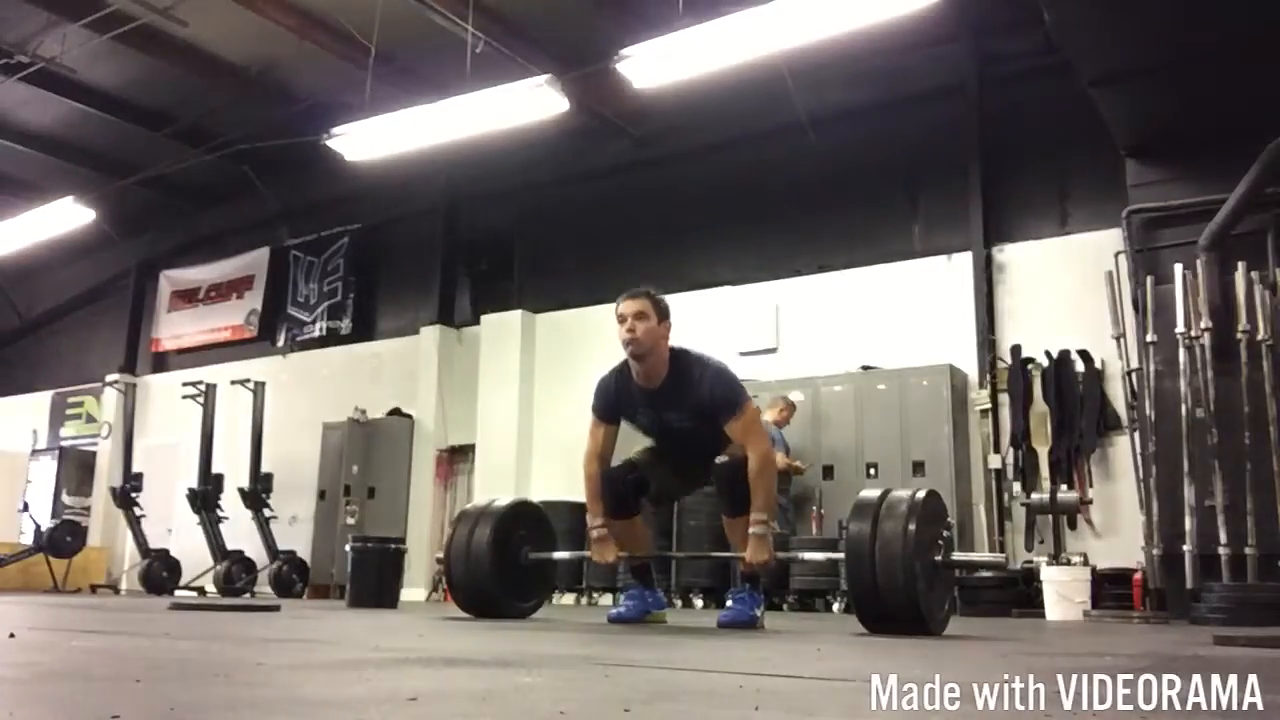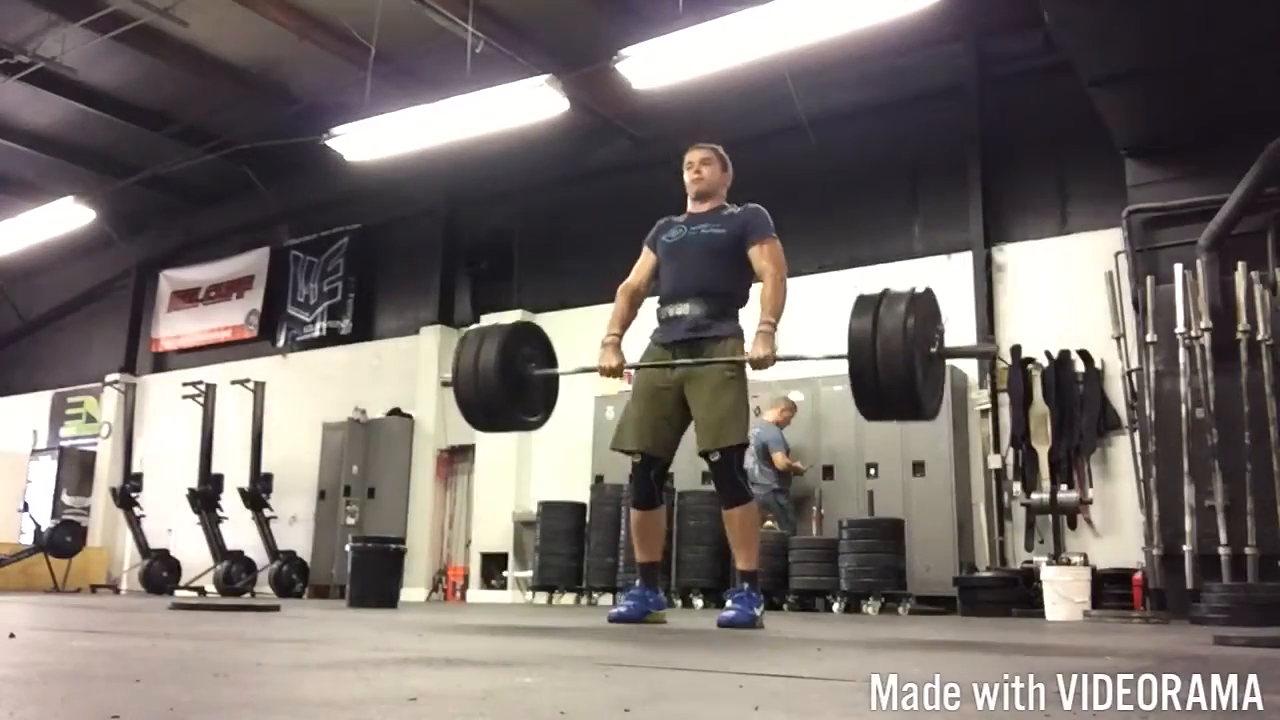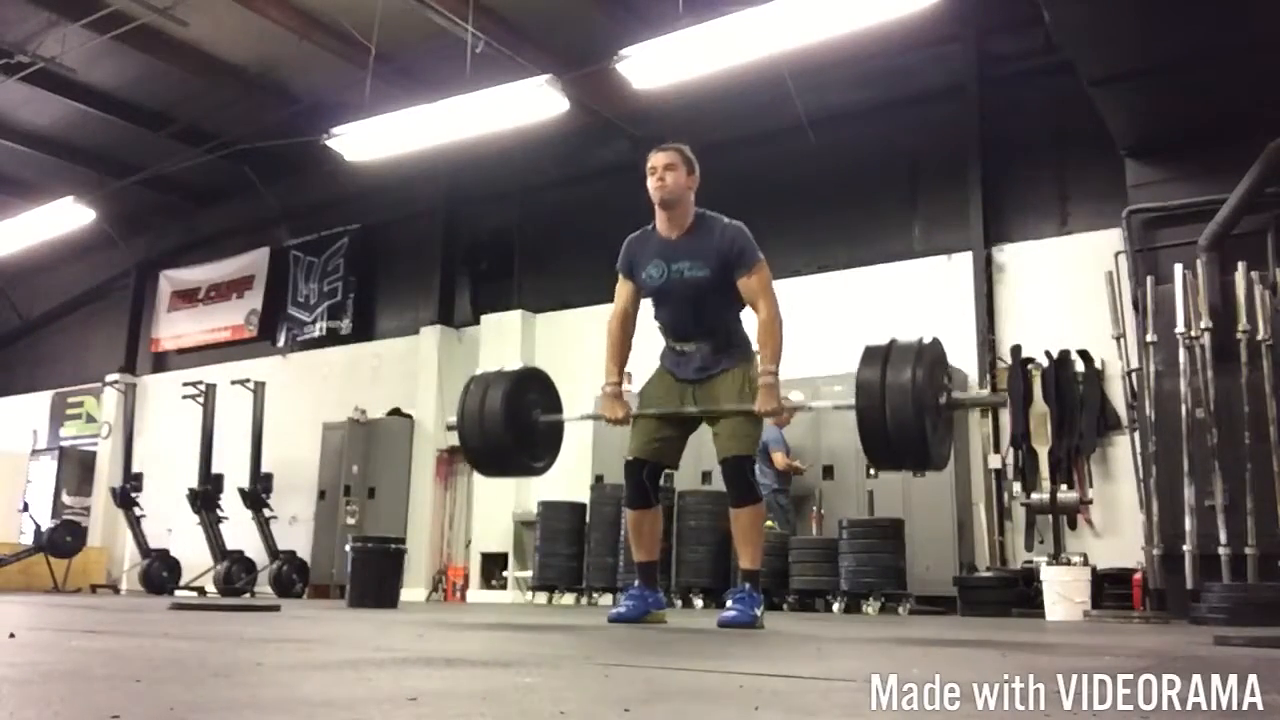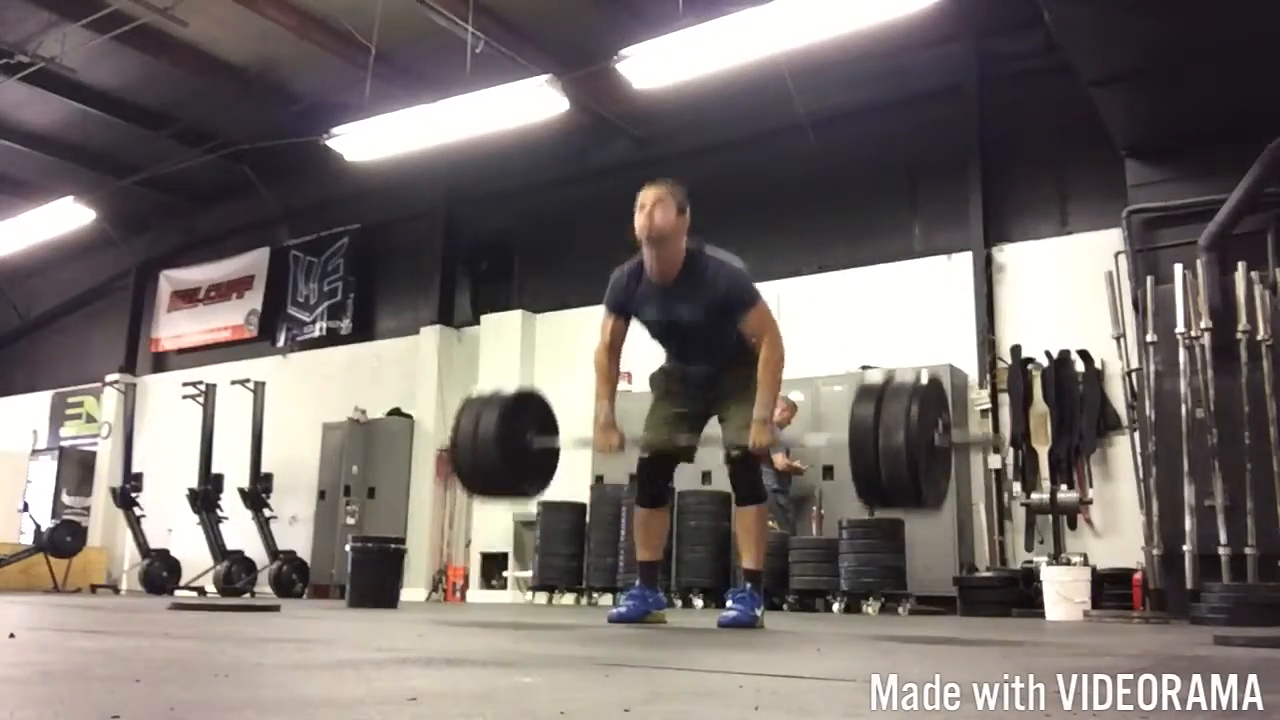
dt=1s
person 1, frame 1
left shoulder: (707, 377)
right shoulder: (613, 386)
left elbow: (760, 450)
right elbow: (595, 459)
left wrist: (760, 532)
right wrist: (598, 530)
left hip: (729, 445)
right hip: (676, 453)
left knee: (731, 473)
right knee: (616, 482)
left ankle: (748, 594)
right ankle: (646, 592)
person 1, frame 2
left shoulder: (747, 218)
right shoulder: (664, 229)
left elbow: (772, 274)
right elbow: (632, 286)
left wrist: (765, 333)
right wrist: (612, 340)
left hip: (717, 347)
right hip: (661, 350)
left knee: (725, 465)
right knee: (645, 470)
left ankle: (747, 594)
right ankle: (648, 590)
person 1, frame 3
left shoulder: (727, 237)
right shoulder: (636, 247)
left elbow: (766, 308)
right elbow: (621, 318)
left wrist: (768, 380)
right wrist: (613, 387)
left hip: (728, 368)
right hip: (672, 371)
left knee: (737, 468)
right knee: (638, 471)
left ankle: (748, 592)
right ankle: (646, 590)
person 1, frame 4
left shoulder: (720, 275)
right shoulder: (625, 281)
left elbow: (768, 343)
right elbow: (607, 350)
left wrist: (764, 419)
right wrist: (605, 418)
left hip: (735, 376)
right hip: (681, 379)
left knee: (744, 466)
right knee: (652, 469)
left ankle: (749, 594)
right ankle: (647, 590)
